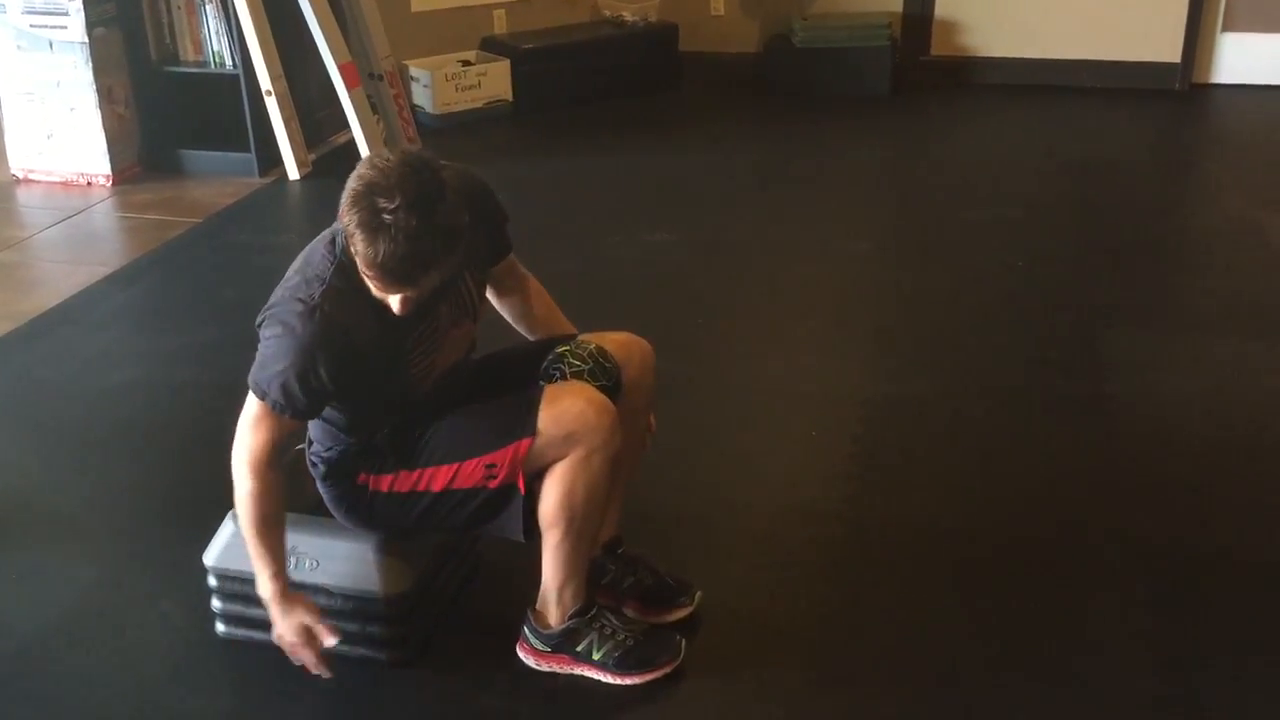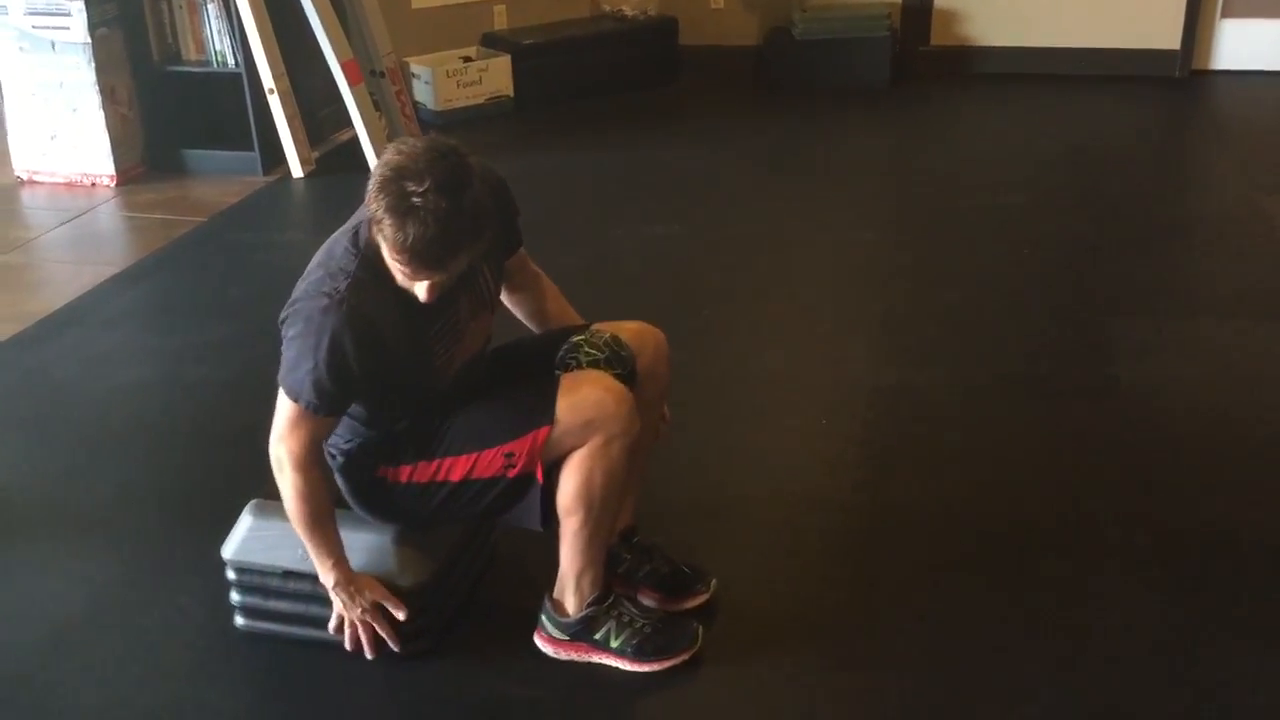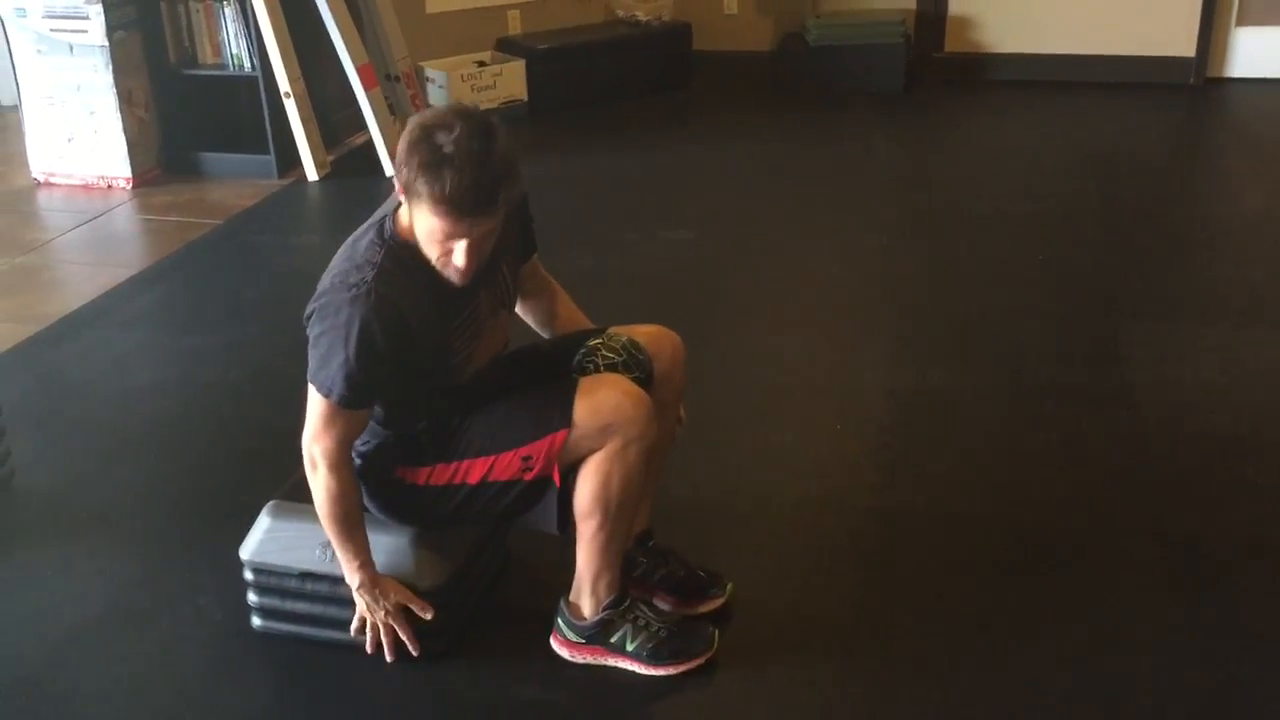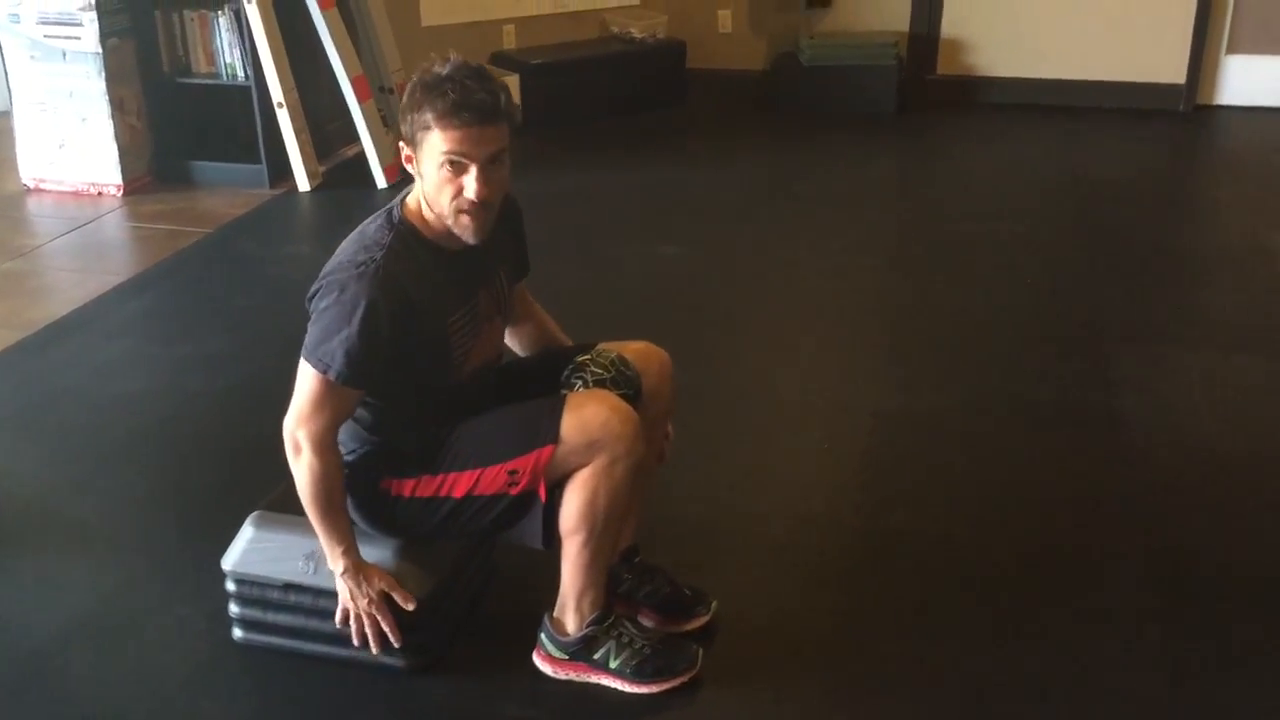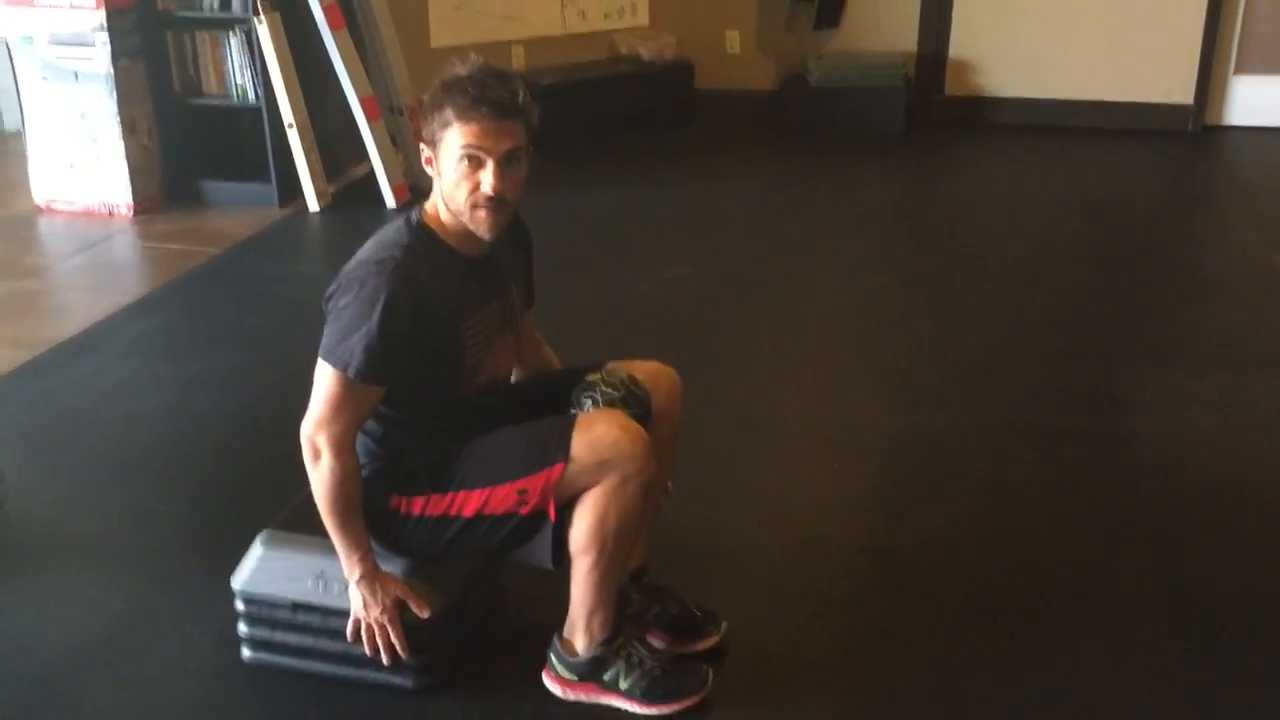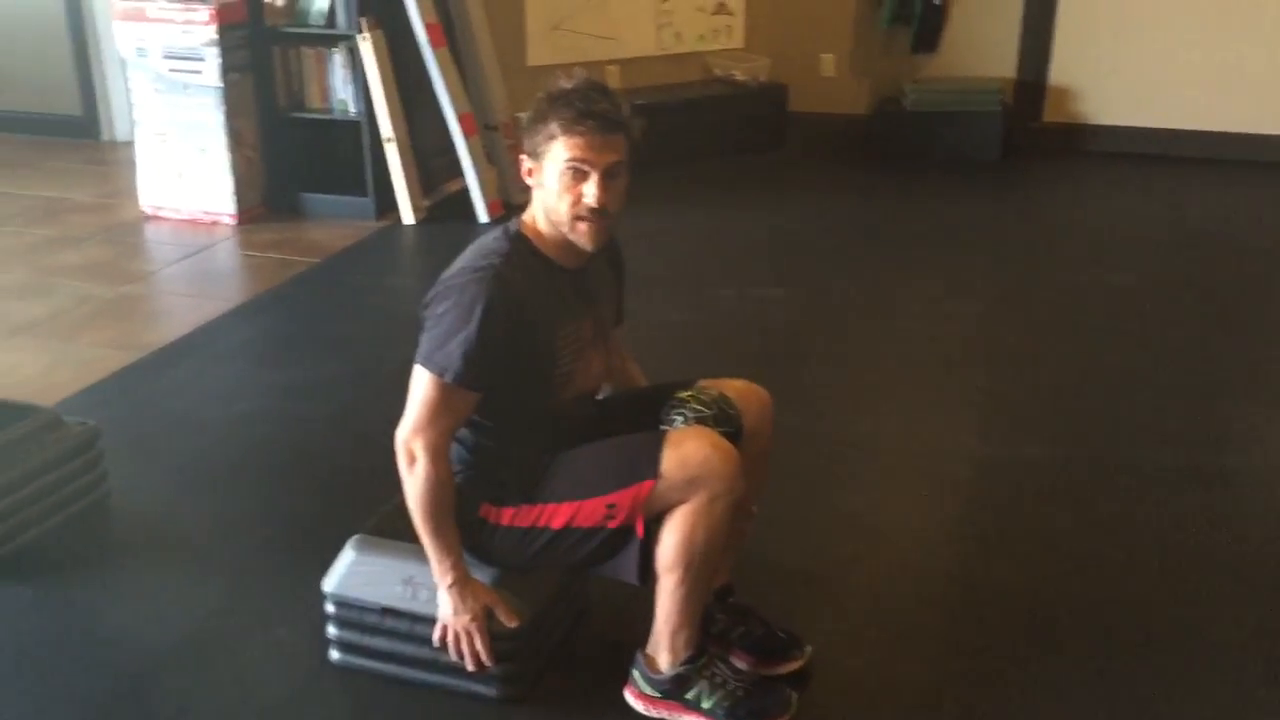
dt=0.4s
person 1, frame 1
left shoulder: (463, 201)
right shoulder: (312, 320)
left elbow: (511, 284)
right elbow: (255, 455)
left wrist: (588, 369)
right wrist: (277, 592)
left hip: (448, 390)
right hip: (374, 465)
left knee: (630, 359)
right knee: (586, 422)
left ankle: (599, 558)
right ankle: (558, 627)
person 1, frame 2
left shoulder: (481, 195)
right shoulder: (336, 311)
left elbow: (520, 279)
right elbow: (291, 451)
left wrist: (602, 358)
right wrist: (339, 580)
left hip: (463, 383)
right hip: (393, 454)
left knee: (642, 348)
right knee: (605, 411)
left ankle: (613, 545)
right ankle: (575, 614)
person 1, frame 3
left shoulder: (498, 203)
right shoulder: (364, 302)
left elbow: (533, 288)
right elbow: (324, 451)
left wrist: (613, 360)
right wrist: (364, 582)
left hip: (479, 388)
right hip: (411, 458)
left knee: (659, 352)
right knee: (624, 415)
left ankle: (630, 550)
right ankle: (592, 619)
person 1, frame 4
left shoulder: (495, 212)
right shoulder: (371, 282)
left elbow: (517, 314)
right elbow: (306, 435)
left wrist: (593, 376)
right wrist: (348, 568)
left hip: (469, 398)
right hip: (400, 466)
left knee: (647, 368)
right knee: (610, 429)
left ankle: (616, 565)
right ankle: (576, 634)
person 1, frame 5
left shoulder: (504, 232)
right shoulder: (389, 281)
right elbow: (323, 438)
left wrist: (592, 408)
right wrist: (364, 576)
left hip: (476, 419)
right hip: (410, 483)
left knee: (655, 387)
right knee: (620, 448)
left ankle: (624, 586)
right ankle: (585, 655)
person 1, frame 6
left shoulder: (596, 249)
right shoulder: (487, 290)
right elbow: (418, 443)
left wrist: (669, 429)
right wrist: (453, 583)
left hip: (566, 434)
right hip: (501, 494)
left knee: (746, 408)
right knee: (709, 466)
left ankle: (710, 604)
